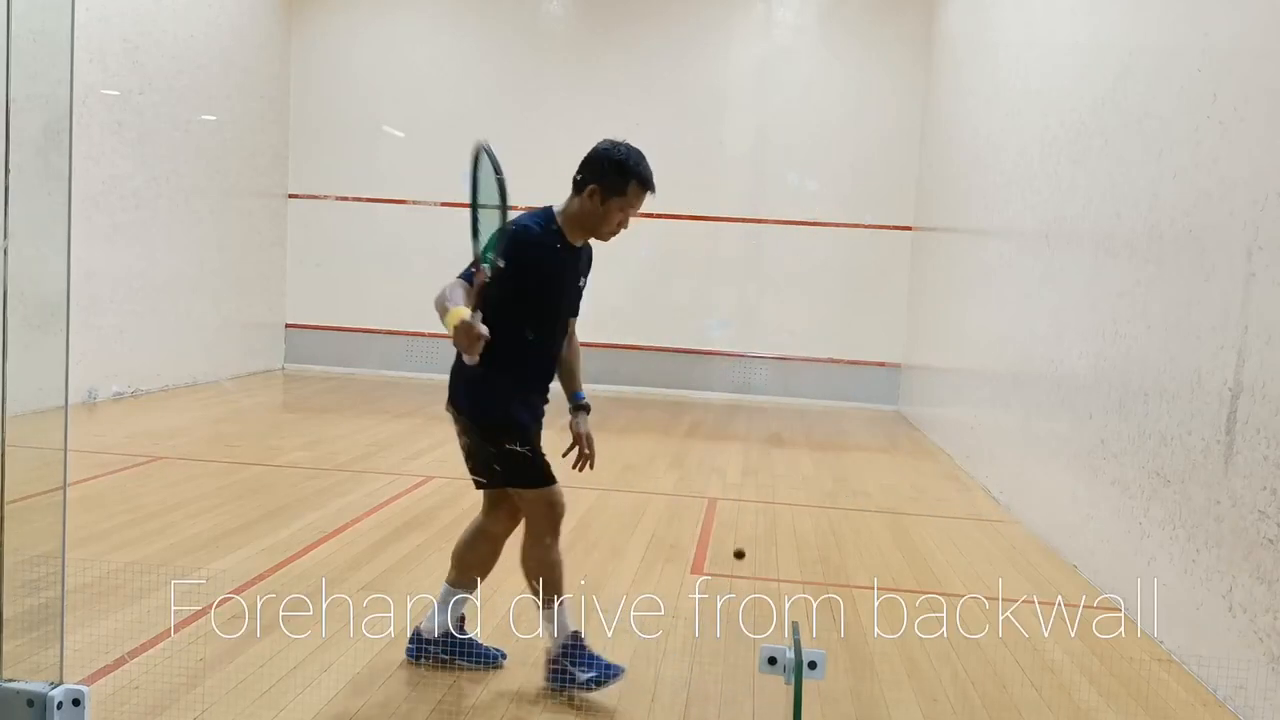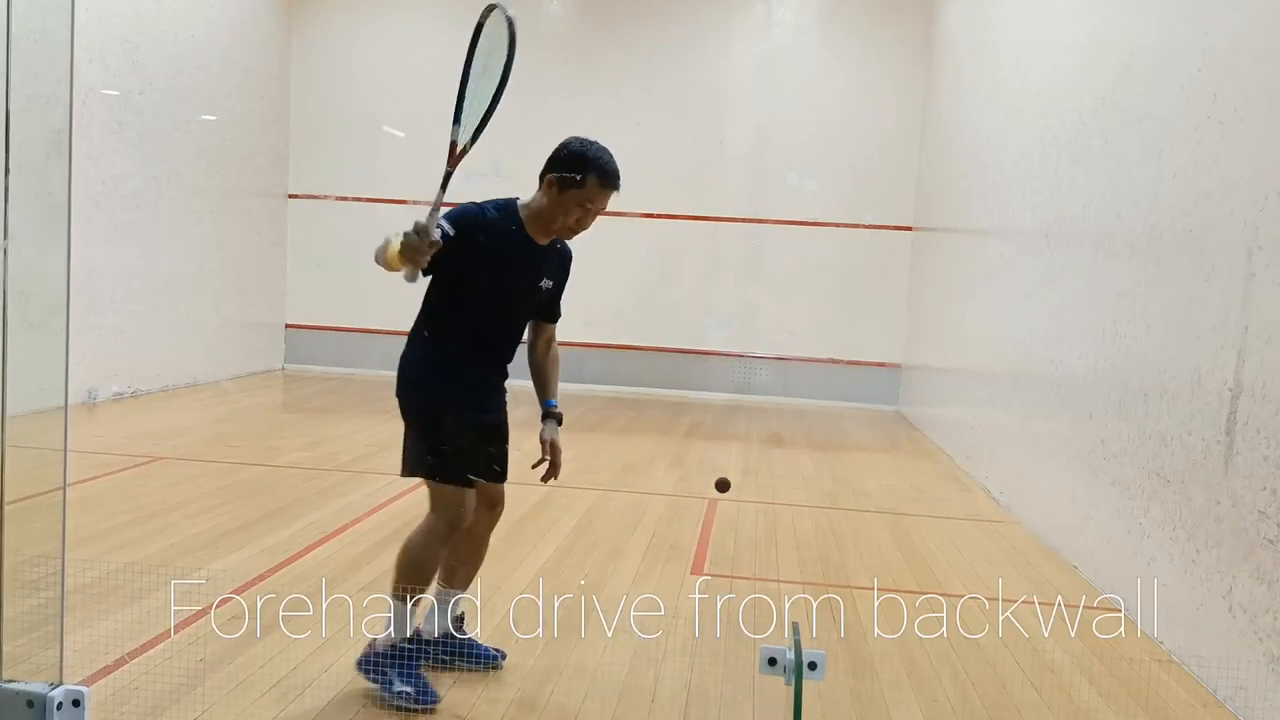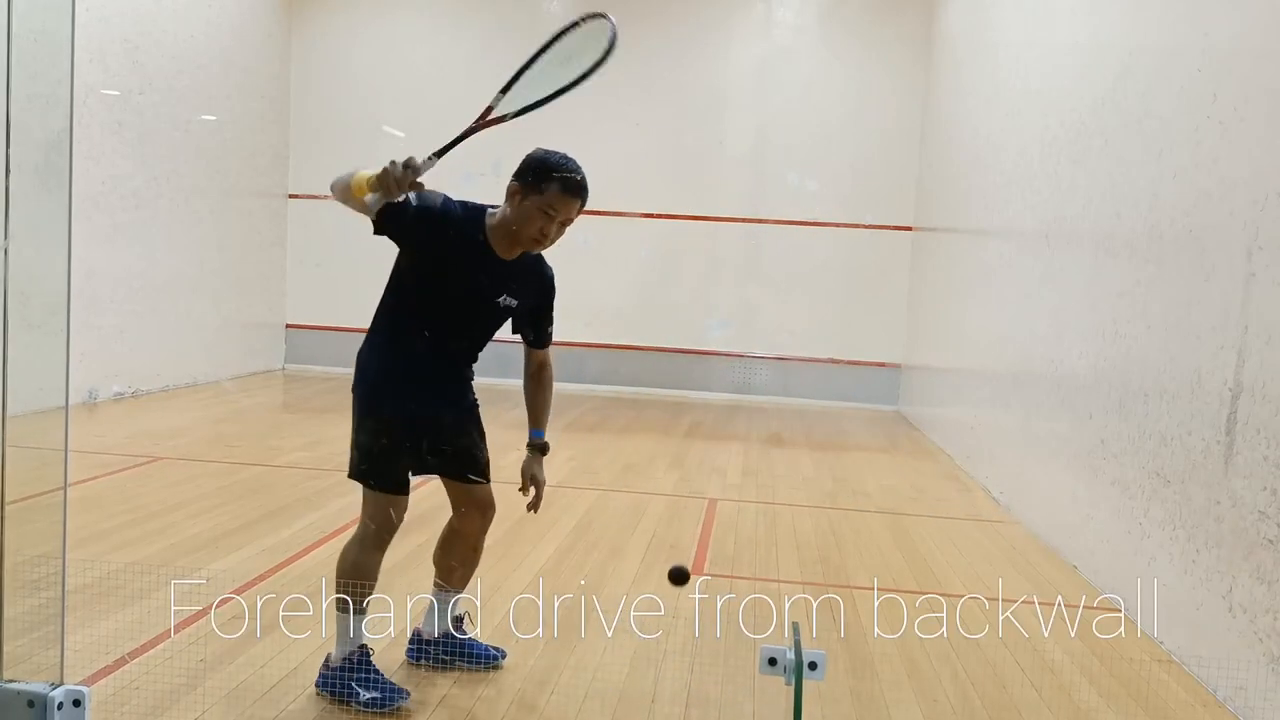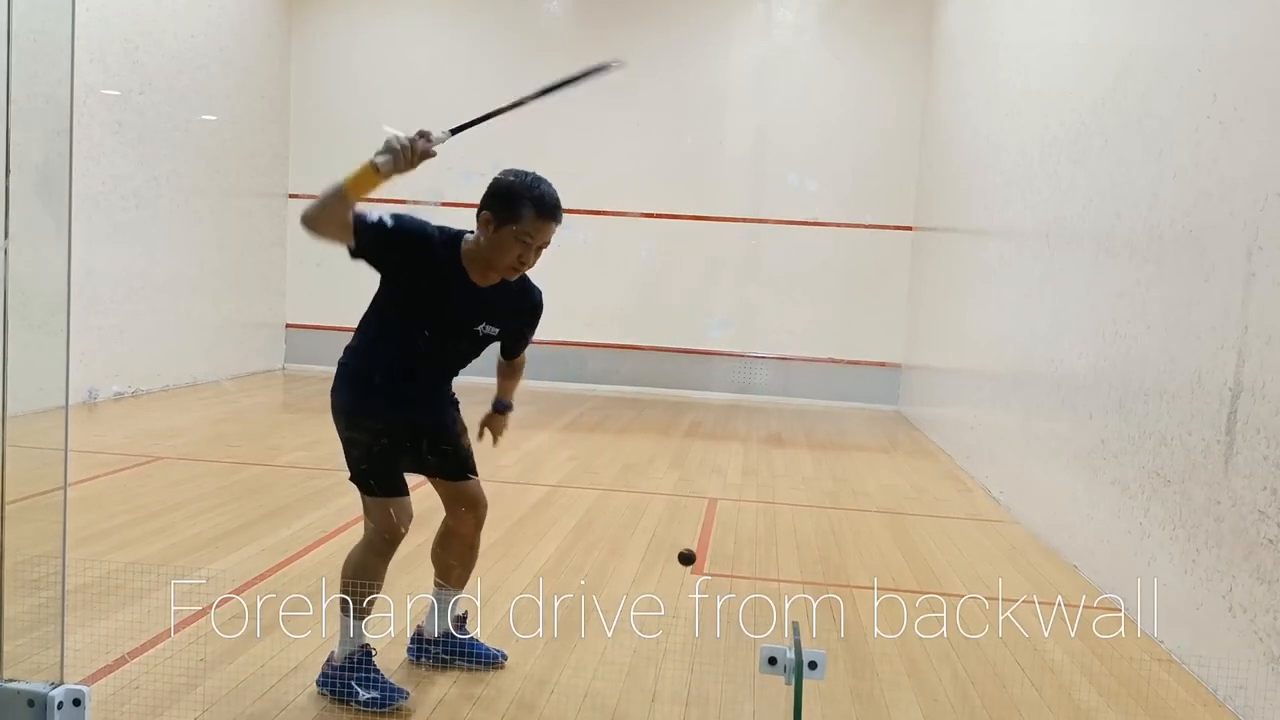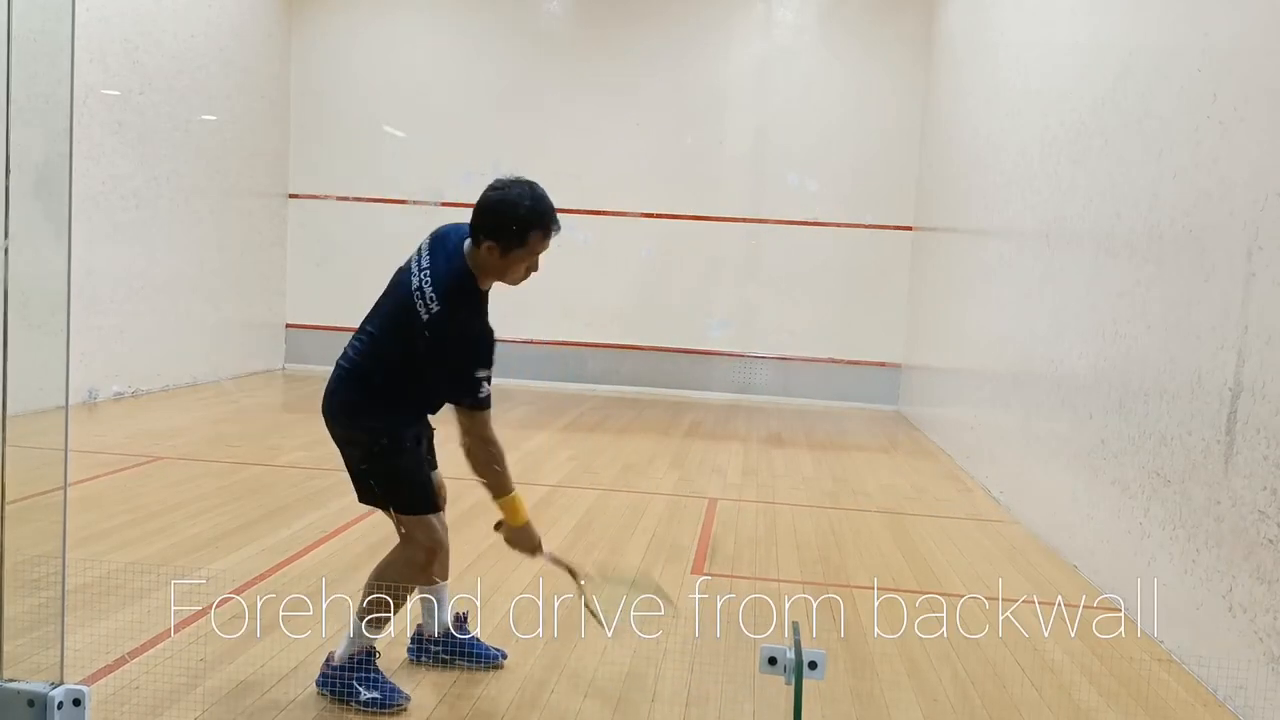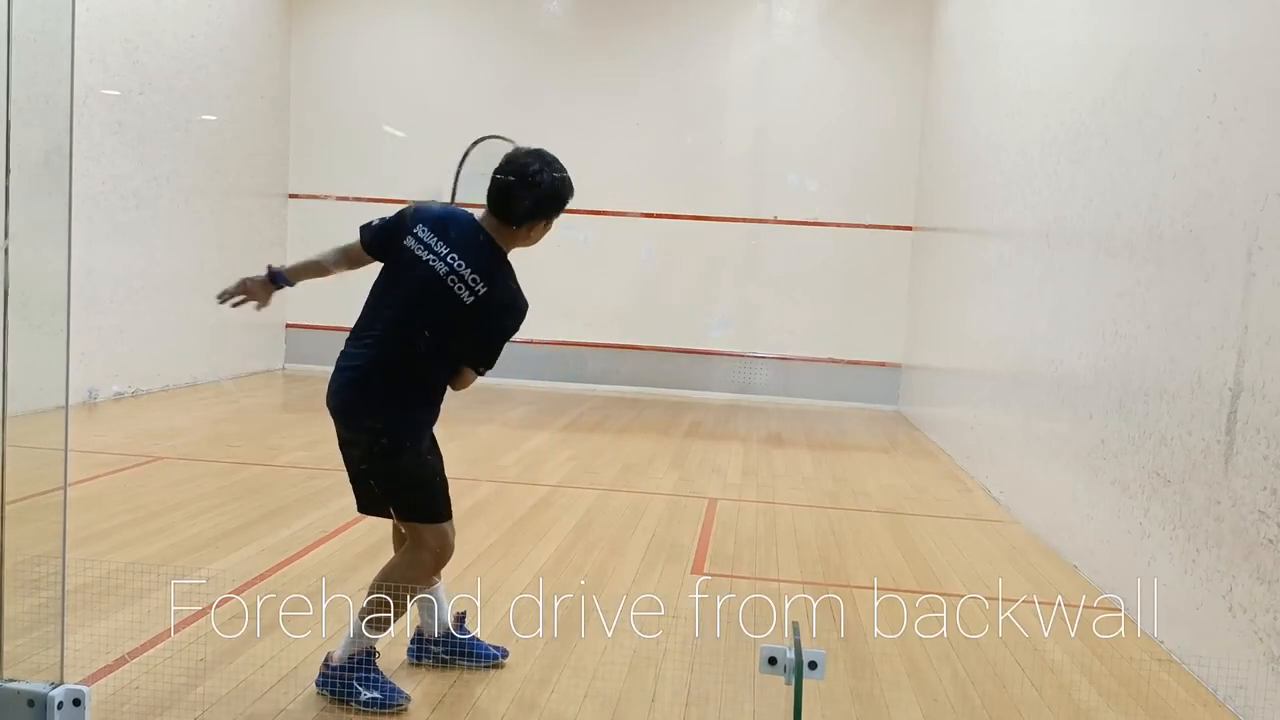
dt=0.4s
person 1, frame 1
left shoulder: (580, 253)
right shoulder: (525, 236)
right elbow: (454, 290)
left wrist: (578, 407)
right wrist: (461, 322)
left hip: (520, 402)
right hip: (487, 398)
left knee: (502, 512)
right knee: (546, 509)
left ankle: (437, 631)
right ankle: (565, 650)
person 1, frame 2
left shoulder: (558, 258)
right shoulder: (477, 223)
left elbow: (542, 339)
right elbow: (387, 252)
left wrist: (551, 415)
right wrist: (405, 251)
left hip: (486, 393)
right hip: (433, 386)
left knee: (488, 506)
right knee: (452, 511)
left ankle: (439, 630)
right ankle: (390, 647)
person 1, frame 3
left shoulder: (536, 279)
right shoulder: (440, 219)
left elbow: (538, 365)
right elbow: (342, 190)
left wrist: (536, 447)
right wrist: (378, 184)
left hip: (451, 395)
right hip: (387, 388)
left knee: (476, 508)
right knee: (382, 518)
left ankle: (435, 633)
right ankle: (344, 660)
person 1, frame 4
left shoulder: (523, 301)
right shoulder: (417, 244)
left elbow: (512, 358)
right elbow: (316, 220)
left wrist: (502, 407)
left hip: (430, 400)
right hip: (367, 398)
left knee: (470, 506)
right knee: (390, 522)
left ankle: (437, 631)
right ankle: (344, 660)
person 1, frame 5
left shoulder: (451, 239)
right shoulder: (463, 324)
right elbow: (477, 438)
right wrist: (514, 515)
left hip: (392, 400)
right hip: (370, 414)
left knee: (432, 499)
right knee: (424, 535)
left ankle: (437, 631)
right ankle: (347, 663)
person 1, frame 6
left shoulder: (424, 219)
right shoulder: (506, 302)
left elbow: (348, 255)
right elbow: (459, 379)
left wrist: (276, 278)
left hip: (354, 389)
right hip: (389, 415)
left knee: (415, 515)
right knee: (433, 541)
left ankle: (437, 632)
right ankle: (346, 662)
